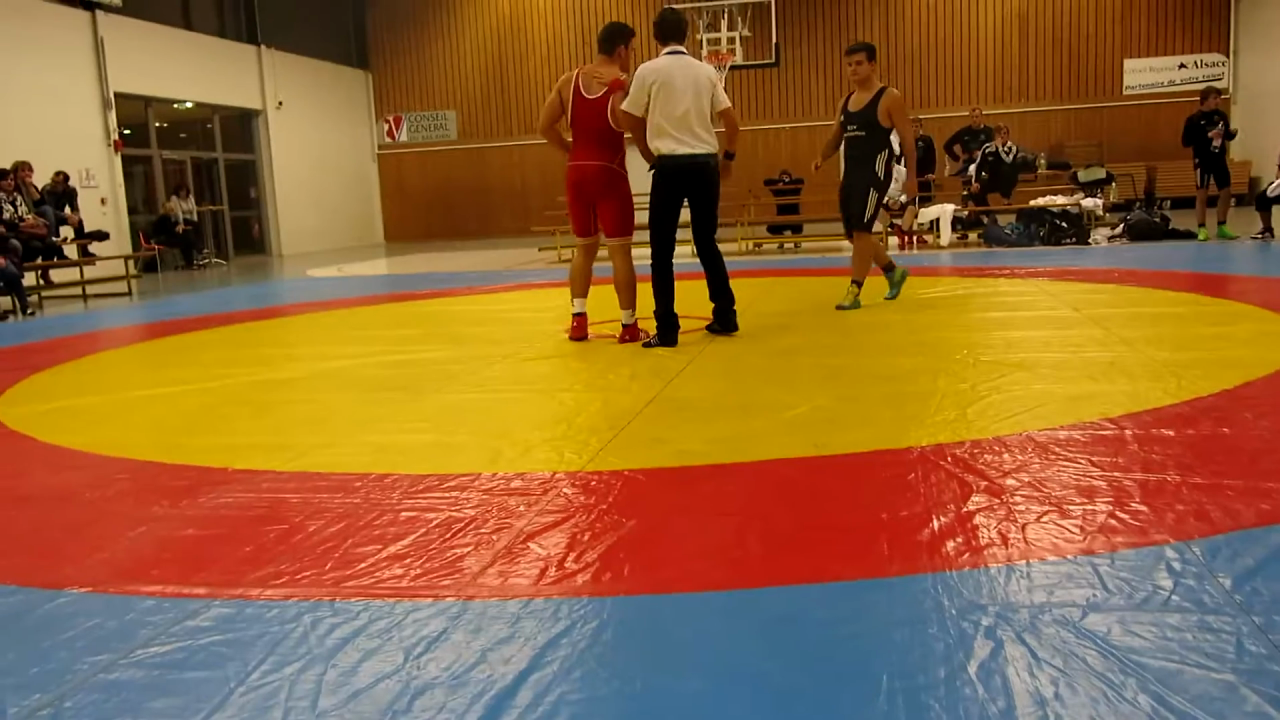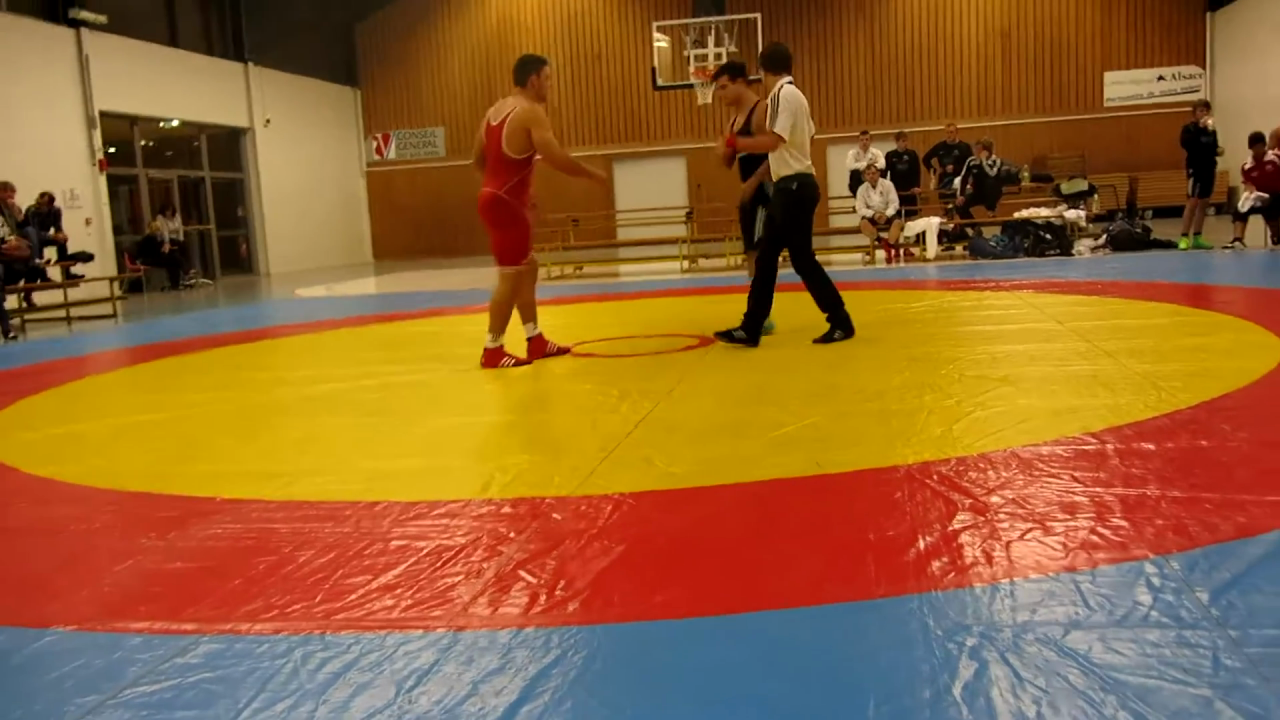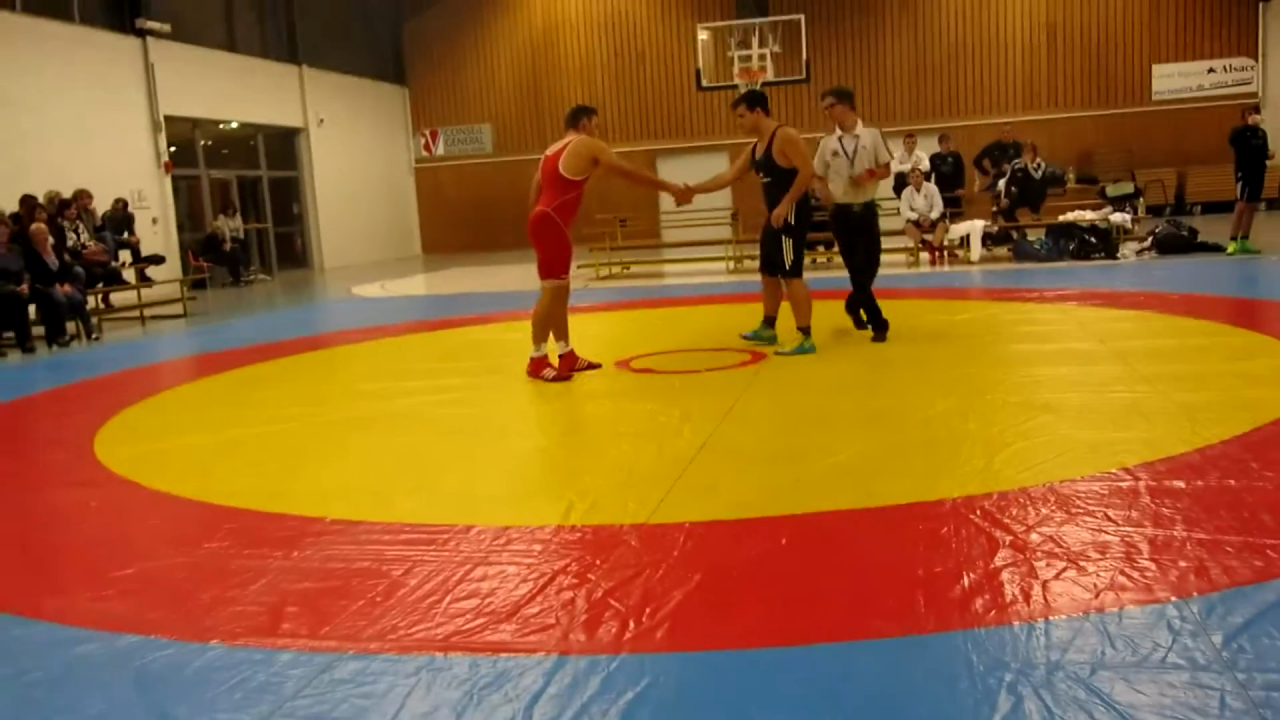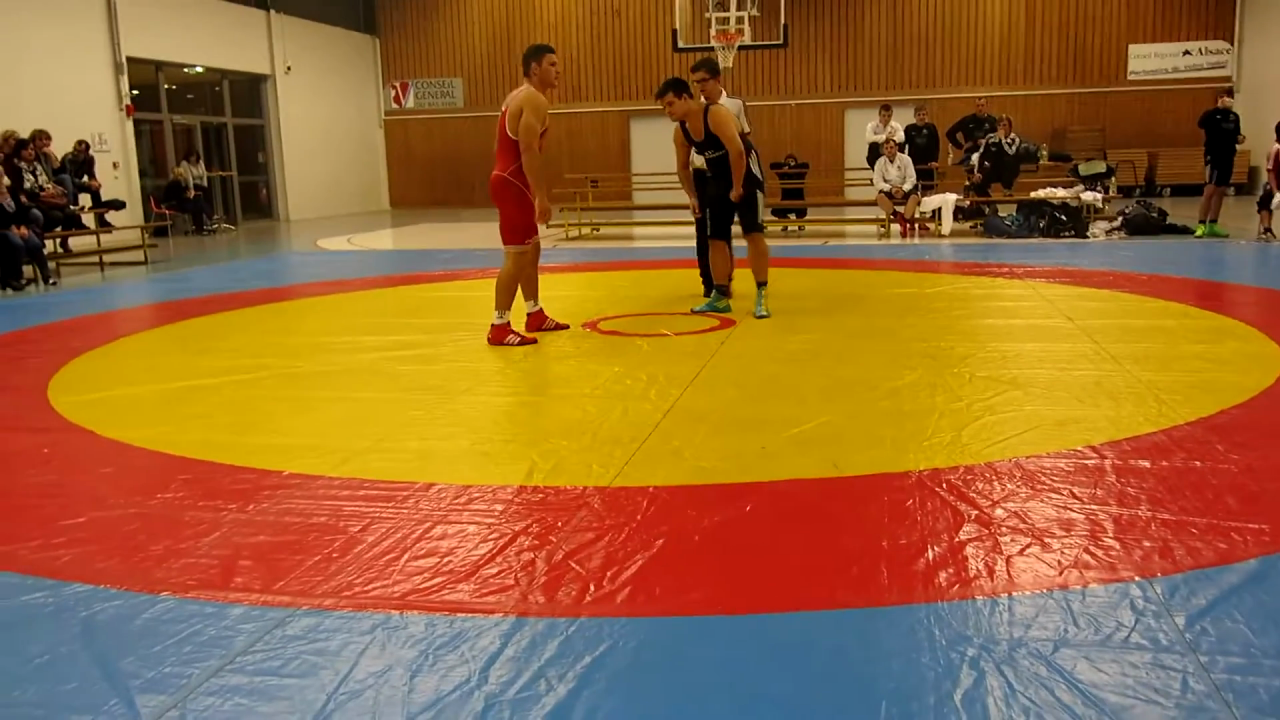
dt=1s
person 1, frame 1
left shoulder: (568, 80)
right shoulder: (625, 87)
left elbow: (545, 126)
left hip: (576, 173)
right hip: (609, 175)
left knee: (585, 248)
right knee: (620, 252)
left ankle: (579, 320)
right ankle: (629, 326)
person 1, frame 2
left shoulder: (495, 110)
right shoulder: (531, 113)
left elbow: (478, 159)
right elbow: (558, 159)
right wrist: (594, 173)
left hip: (494, 198)
right hip: (506, 204)
left knee: (528, 269)
right knee: (511, 278)
left ankle: (537, 341)
right ankle: (493, 350)
person 1, frame 3
left shoulder: (551, 151)
right shoulder: (589, 146)
left elbow: (534, 197)
right elbow: (633, 174)
right wrist: (671, 188)
left hip: (544, 220)
right hip: (552, 224)
left knee: (560, 291)
right knee: (552, 292)
left ankle: (567, 356)
right ankle: (538, 361)
person 1, frame 4
left shoulder: (517, 97)
right shoulder: (534, 100)
right elbow: (529, 150)
right wrist: (541, 196)
left hip: (507, 182)
right hip: (514, 185)
left knee: (531, 251)
right knee: (517, 257)
left ankle: (536, 316)
right ankle: (499, 329)
person 2, frame 1
left shoulder: (648, 71)
right shoulder: (706, 71)
left elbow: (631, 124)
right elbow: (731, 121)
right wrist: (728, 157)
left hip: (670, 166)
right hip: (705, 163)
left knee: (662, 249)
right knee: (706, 243)
left ankle: (666, 329)
right ankle: (725, 315)
person 2, frame 2
left shoulder: (782, 95)
right shoulder: (794, 95)
left elbow: (772, 141)
left wrist: (732, 142)
left hip: (794, 186)
right hip: (790, 185)
left knee: (801, 258)
right knee: (766, 256)
left ankle: (840, 321)
right ankle: (750, 328)
person 2, frame 3
left shoulder: (872, 135)
right shoulder: (826, 142)
left elbow: (886, 169)
right elbow: (818, 177)
left wrist: (870, 174)
right wrist: (825, 191)
left hip: (867, 208)
right hip: (841, 211)
left knee: (871, 265)
right knee: (856, 268)
left ankle: (854, 304)
right ankle: (877, 321)
person 2, frame 4
left shoulder: (735, 105)
left elbow: (745, 137)
right hip: (701, 173)
right knee: (703, 229)
left ankle: (725, 279)
right ankle: (709, 282)
person 3, frame 1
left shoulder: (890, 98)
right shoulder: (846, 102)
left elbow: (906, 138)
right elbow: (835, 137)
left wrist: (911, 174)
right wrist: (822, 157)
left hip: (874, 172)
right hip: (850, 172)
left knee: (862, 231)
right knee: (854, 234)
left ankle: (855, 291)
right ankle: (894, 272)
person 3, frame 2
left shoulder: (763, 110)
right shoulder: (734, 120)
right elbow: (733, 156)
left wrist: (754, 180)
left hip: (765, 188)
right hip: (753, 191)
left knee: (755, 252)
right knee: (756, 252)
person 3, frame 3
left shoulder: (785, 137)
right shoulder: (754, 149)
left elbow: (807, 171)
right elbow: (728, 177)
left wrist: (785, 204)
right wrist: (695, 189)
left hip: (791, 214)
right hip: (776, 215)
left knee: (791, 275)
right knee: (769, 273)
left ankle: (805, 338)
right ankle: (767, 328)
person 3, frame 4
left shoulder: (716, 114)
right shoulder: (680, 132)
left elbow: (737, 150)
right elbow: (683, 168)
left wrist: (738, 186)
right wrist: (692, 197)
left hip: (746, 175)
right hip: (718, 179)
left knee: (754, 234)
right knee: (716, 239)
left ankle: (762, 295)
right ankle: (720, 297)
